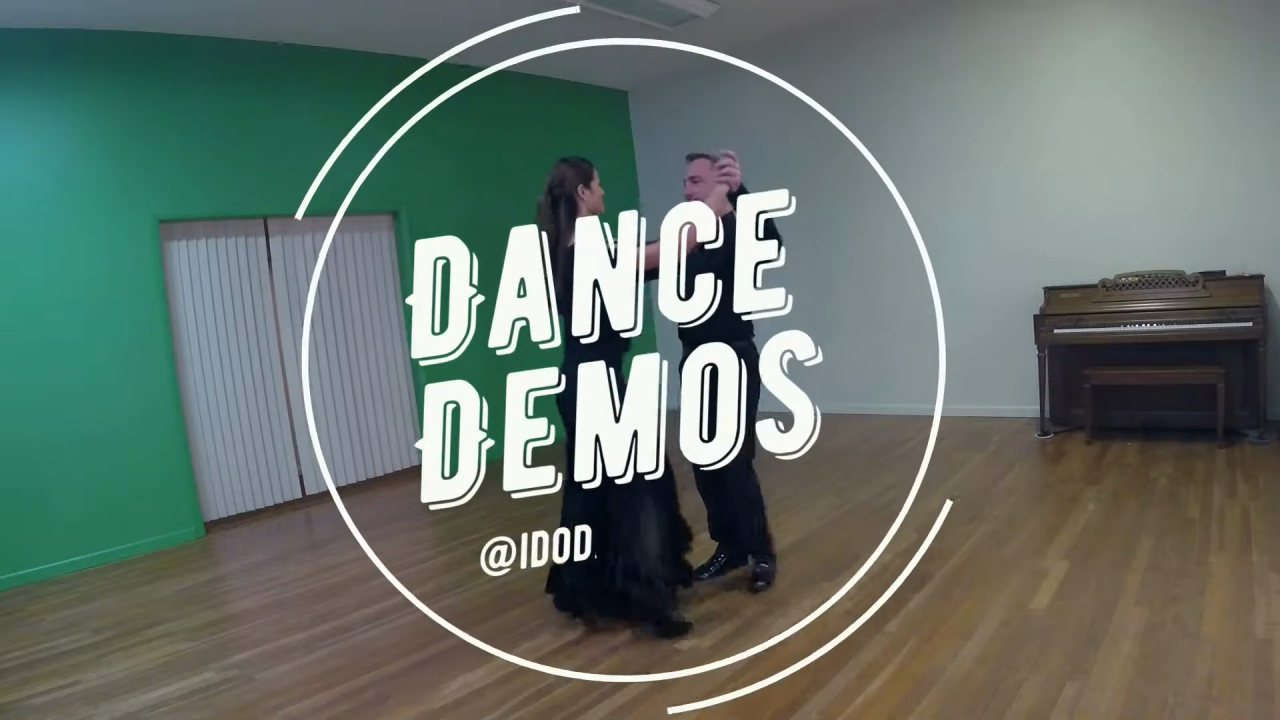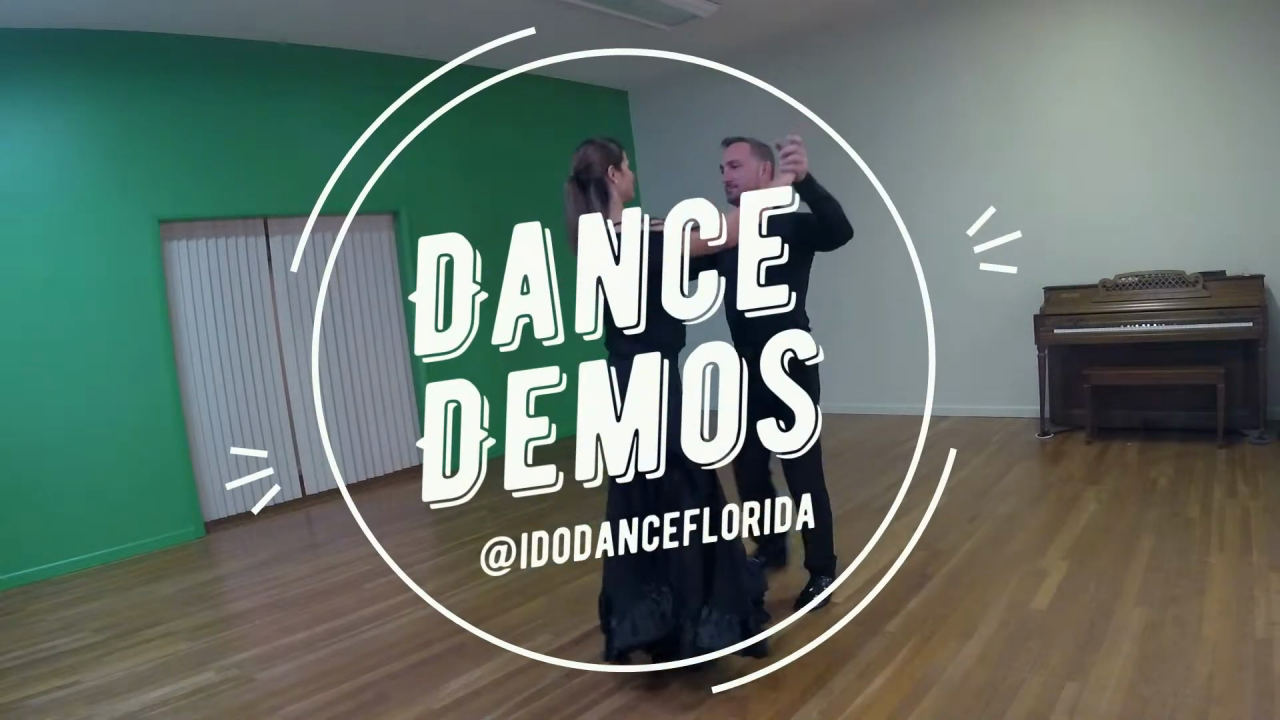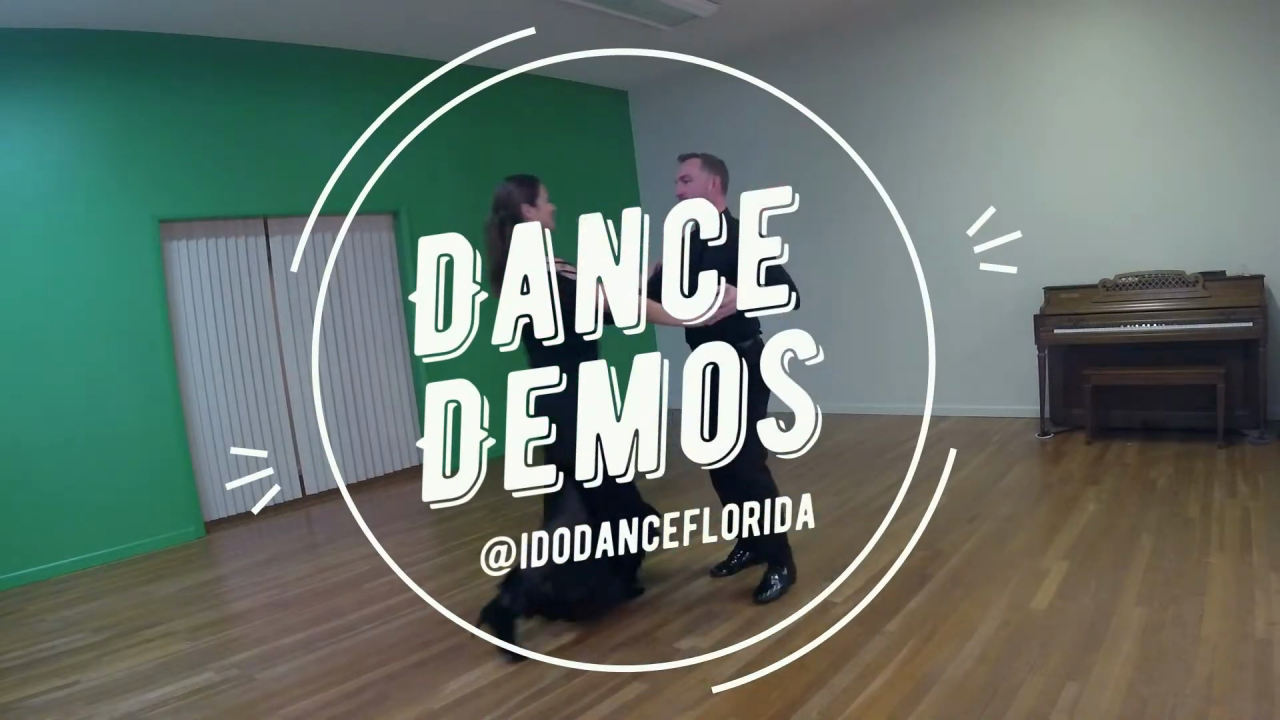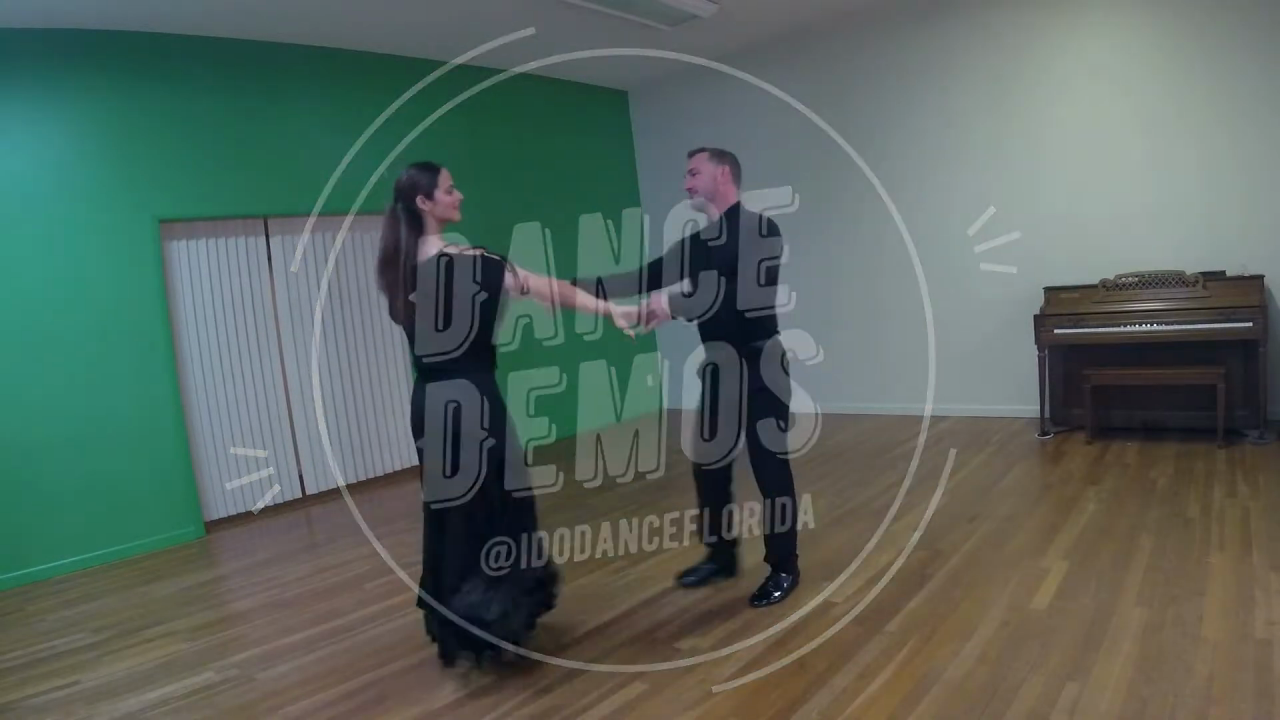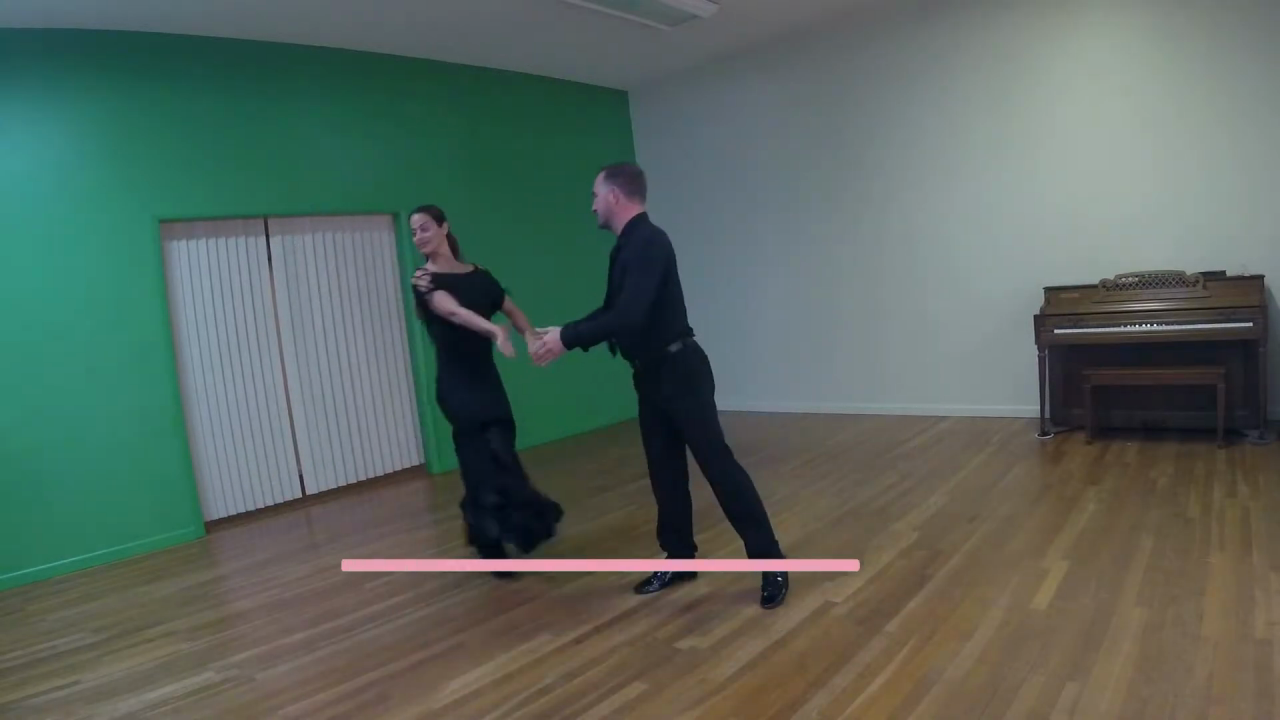
dt=1s
person 1, frame 1
left shoulder: (564, 253)
left elbow: (633, 264)
right elbow: (680, 244)
right wrist: (721, 194)
left hip: (575, 381)
left knee: (592, 487)
right knee: (641, 483)
left ankle: (588, 591)
right ankle: (647, 597)
person 1, frame 2
right shoulder: (640, 239)
right elbow: (733, 230)
left hip: (624, 385)
left knee: (642, 505)
right knee: (679, 506)
left ankle: (649, 624)
right ankle: (675, 634)
person 1, frame 3
right shoulder: (548, 274)
left elbow: (604, 294)
right wrist: (706, 312)
left hip: (555, 397)
right hip: (564, 401)
left knee: (597, 493)
right knee: (577, 503)
left ankle: (610, 580)
right ankle: (512, 600)
person 1, frame 4
left shoulder: (404, 265)
right shoulder: (463, 260)
right elbow: (545, 289)
left wrist: (509, 291)
right wrist: (613, 310)
left hip: (429, 401)
right hip: (471, 400)
left knee: (450, 511)
right knee: (496, 507)
left ankle: (460, 627)
right ankle: (484, 625)
person 1, frame 5
left shoulder: (477, 274)
right shoulder: (423, 280)
left elbow: (510, 308)
right elbow: (452, 311)
left wrist: (532, 336)
right wrist: (495, 330)
left hip: (485, 376)
right hip: (459, 382)
left knee: (494, 454)
right knee: (488, 456)
left ankle: (491, 534)
right ankle: (494, 540)
person 2, frame 1
left shoulder: (738, 237)
left elbow: (770, 238)
left wrist: (739, 190)
left hip: (733, 363)
left knee: (734, 462)
right knee: (705, 463)
left ankle: (762, 552)
right ankle: (729, 547)
person 2, frame 2
left shoulder: (794, 226)
left elbow: (840, 231)
left wrist: (804, 179)
left hip: (789, 366)
right hip: (746, 368)
left knee: (802, 471)
right knee: (747, 466)
left ankle: (822, 570)
right ankle: (771, 546)
person 2, frame 3
left shoulder: (742, 238)
right shoulder: (683, 245)
left elbow: (788, 293)
right elbow: (650, 298)
left hip: (743, 365)
left knee: (747, 461)
right knee: (719, 462)
left ankle: (779, 559)
right ankle: (750, 543)
person 2, frame 4
left shoulder: (759, 230)
right shoulder: (696, 242)
left elbow: (752, 292)
right elbow: (647, 278)
left wrist: (677, 303)
right wrist: (584, 288)
left hip: (759, 365)
right hip: (719, 367)
left knee: (769, 467)
right knee: (708, 462)
left ankle: (783, 567)
right ankle: (721, 554)
person 2, frame 5
left shoulder: (648, 242)
right shoulder: (625, 248)
left elbow: (630, 316)
right elbow: (614, 311)
left wrist: (567, 339)
right wrist: (567, 330)
left hip: (680, 370)
right hip: (651, 375)
left knee: (716, 463)
right knee: (665, 470)
left ankle: (769, 562)
right ankle: (680, 558)
